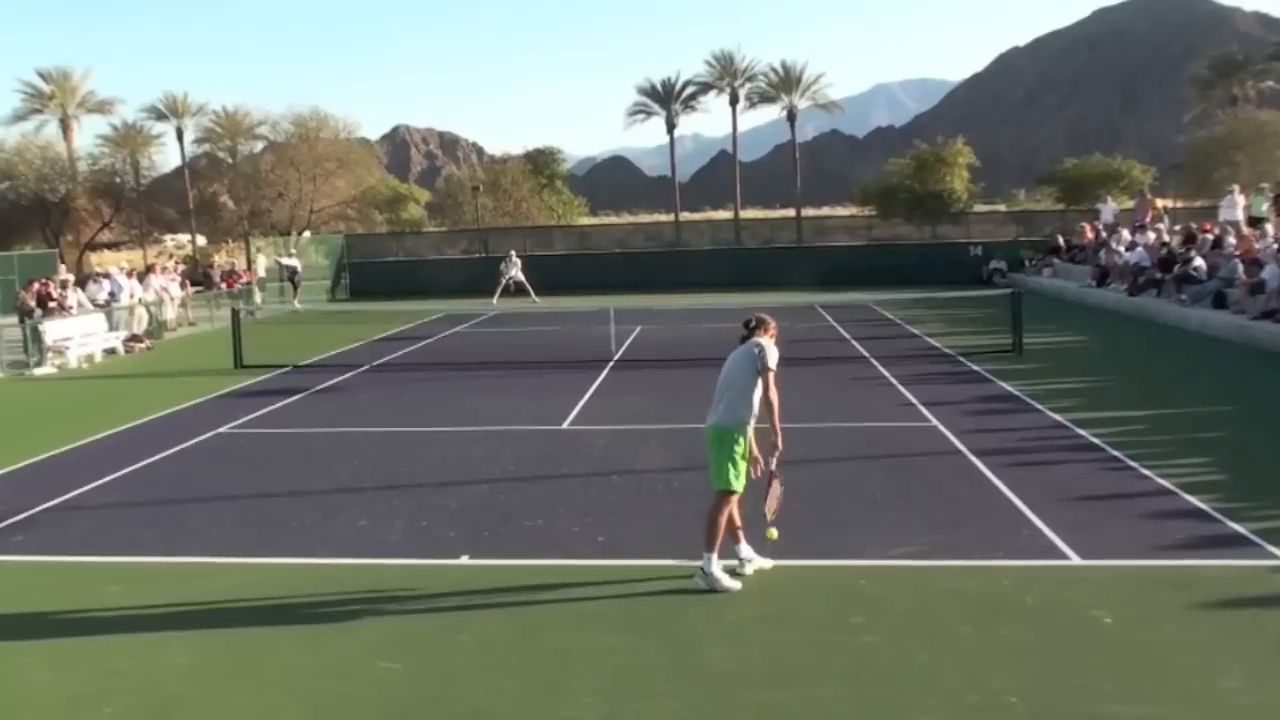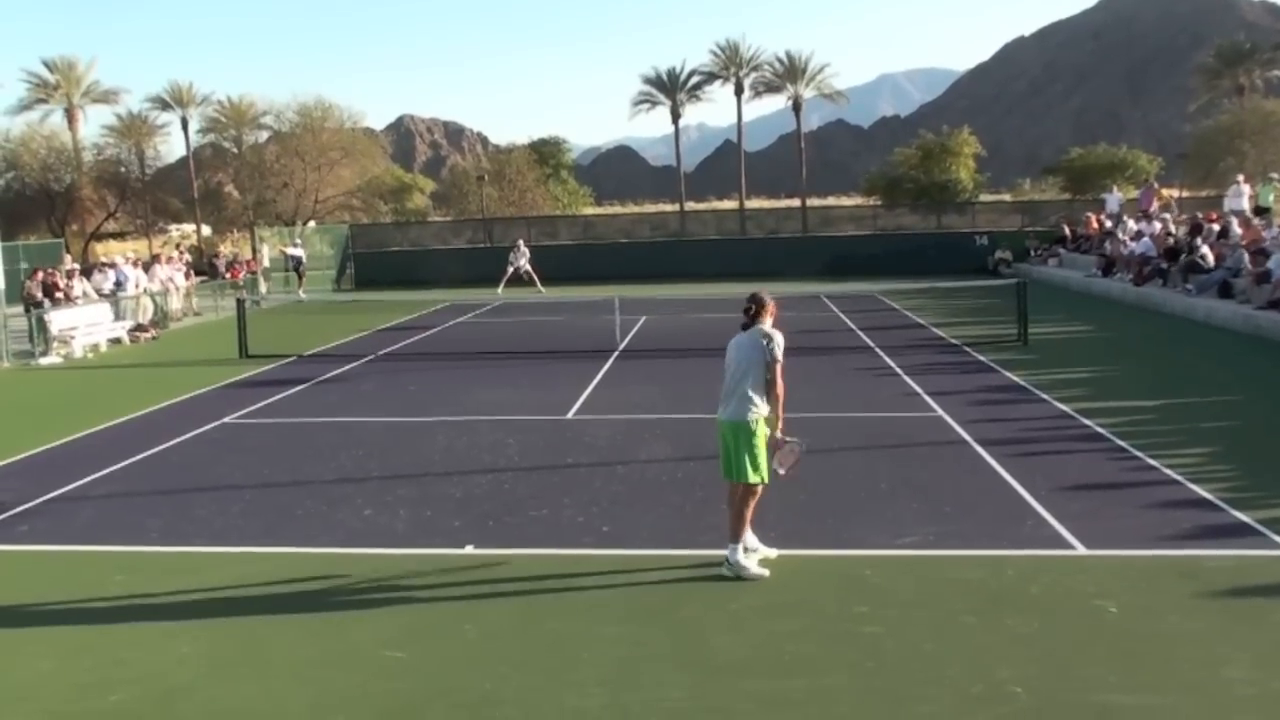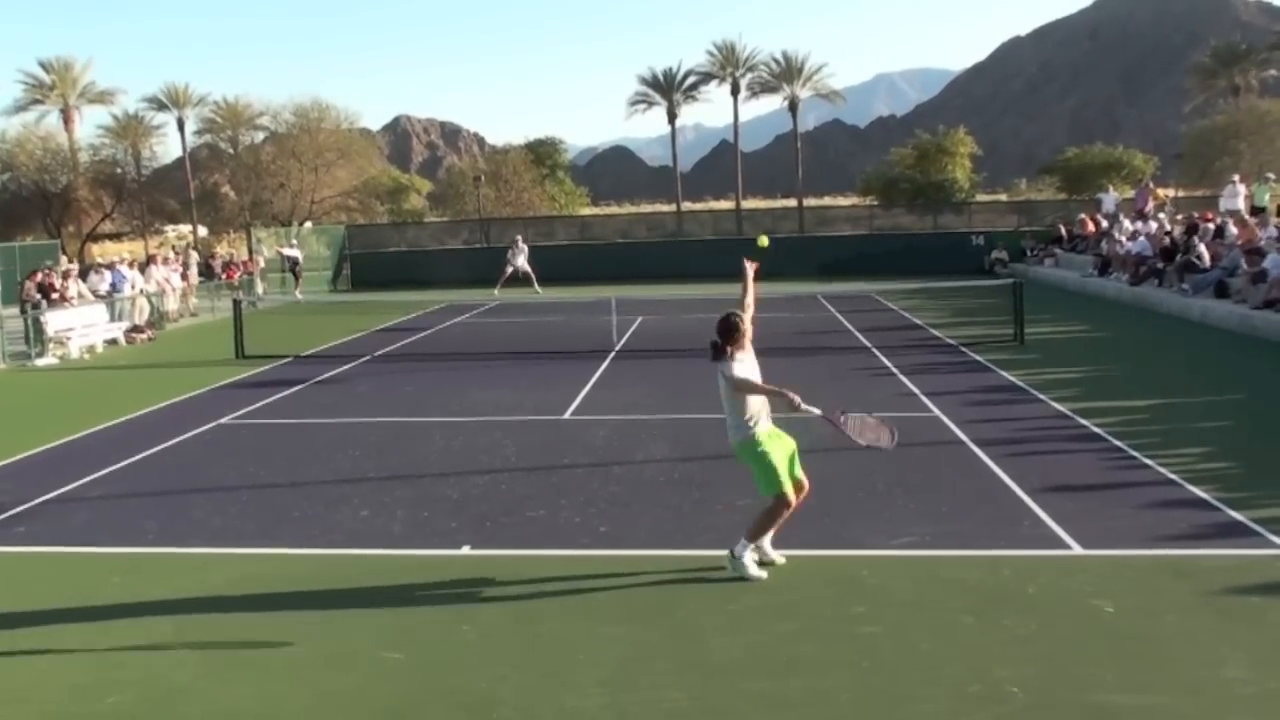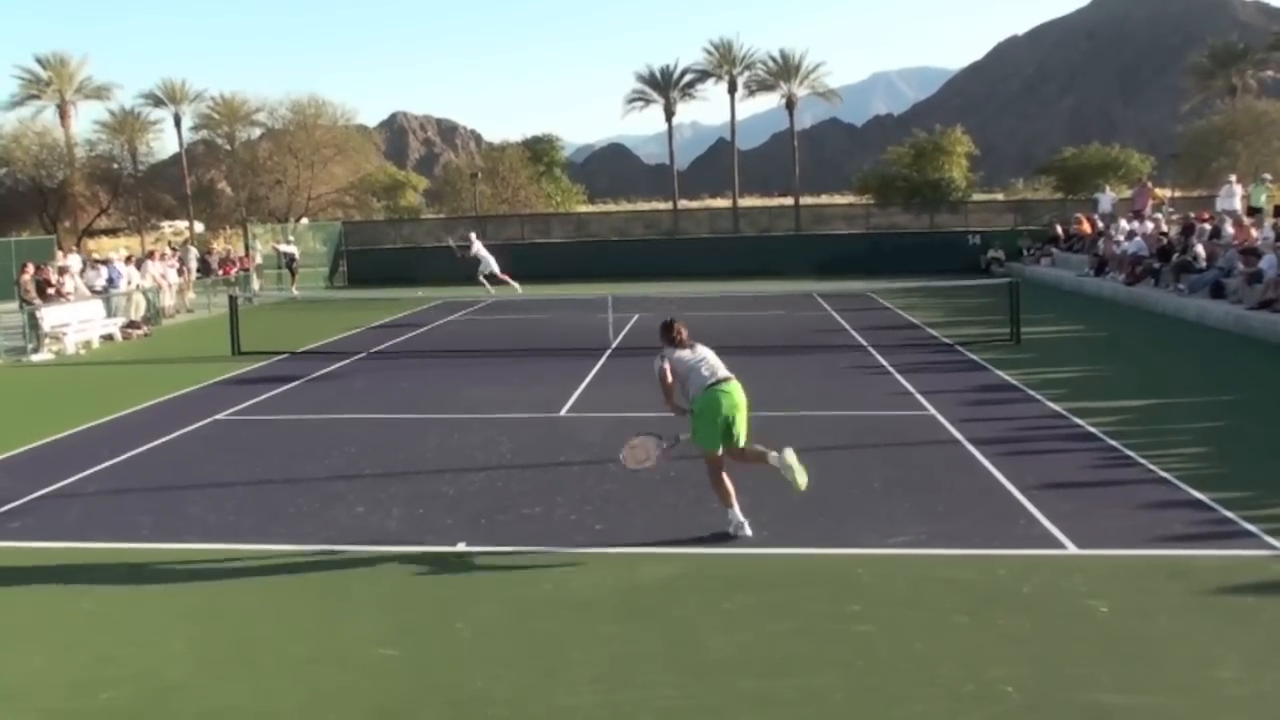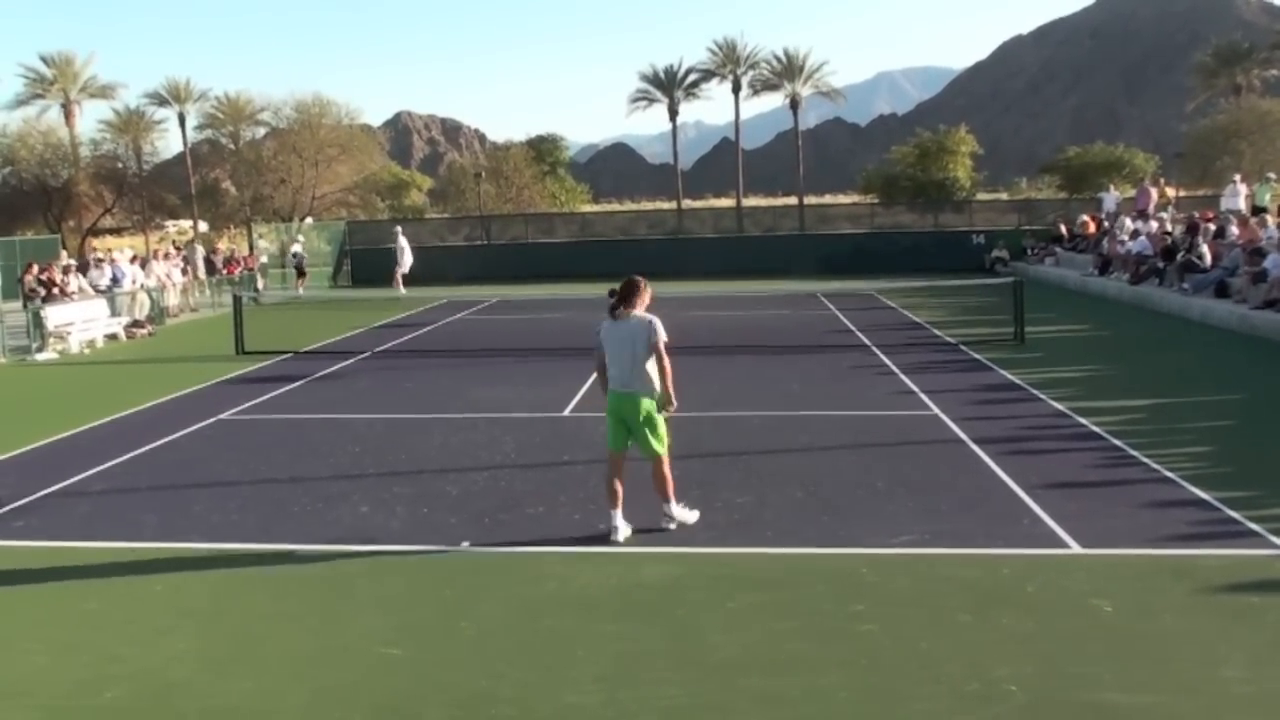
dt=1s
person 1, frame 1
left shoulder: (739, 353)
right shoulder: (765, 348)
right elbow: (769, 391)
left wrist: (753, 450)
right wrist: (776, 434)
left hip: (717, 426)
right hip: (731, 428)
left knee: (730, 494)
right knee: (724, 496)
left ankle: (745, 555)
right ankle: (709, 568)
person 1, frame 2
left shoulder: (737, 340)
right shoulder: (771, 336)
right elbow: (776, 384)
right wrist: (778, 420)
left hip: (726, 418)
right hip: (746, 419)
left knee: (738, 486)
right knee: (751, 488)
left ankle: (749, 544)
right ankle: (734, 558)
person 1, frame 3
left shoulder: (740, 351)
right shoulder: (730, 367)
left elbow: (747, 309)
right elbow: (744, 384)
left wrist: (749, 277)
right wrist: (781, 392)
left hip: (768, 435)
right hip: (751, 443)
left knee: (800, 488)
right knee: (785, 502)
left ankle: (761, 545)
right ankle: (740, 554)
person 1, frame 4
left shoulder: (663, 357)
right shoulder: (701, 350)
left elbow: (667, 382)
left wrist: (674, 406)
left hip: (707, 401)
right hip: (735, 394)
left knee: (714, 465)
right knee: (736, 452)
left ankle: (738, 521)
right ankle: (779, 458)
person 1, frame 5
left shoulder: (605, 326)
right shoulder: (650, 322)
left elbow: (601, 368)
right elbow: (662, 361)
right wrist: (669, 394)
left hip: (615, 399)
right hip: (642, 399)
left knee: (616, 463)
right knee: (659, 458)
left ankle: (617, 525)
right ankle: (672, 512)
